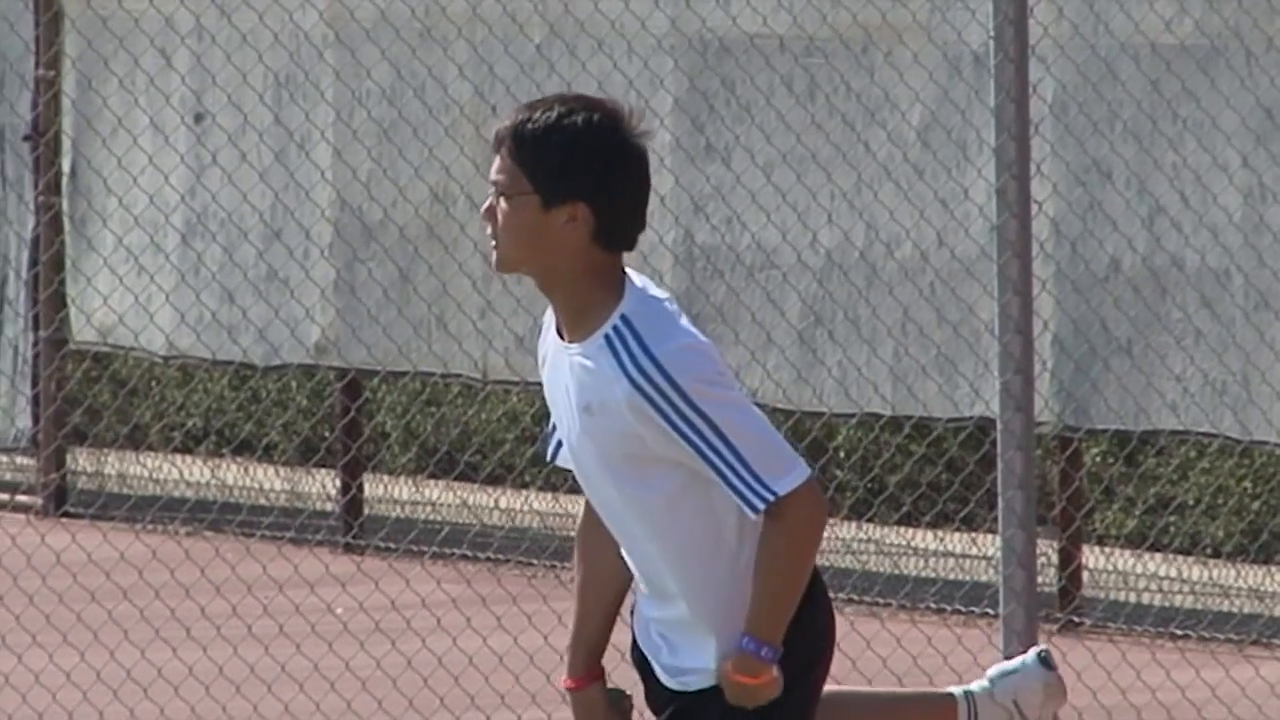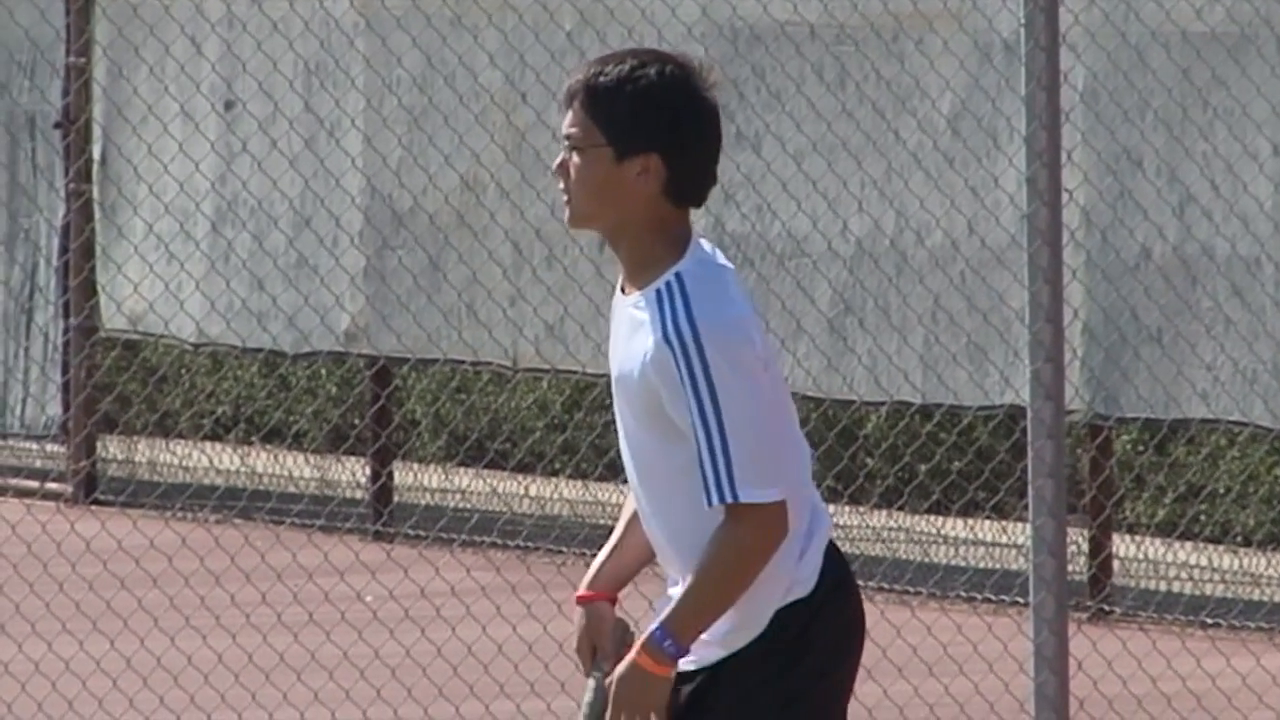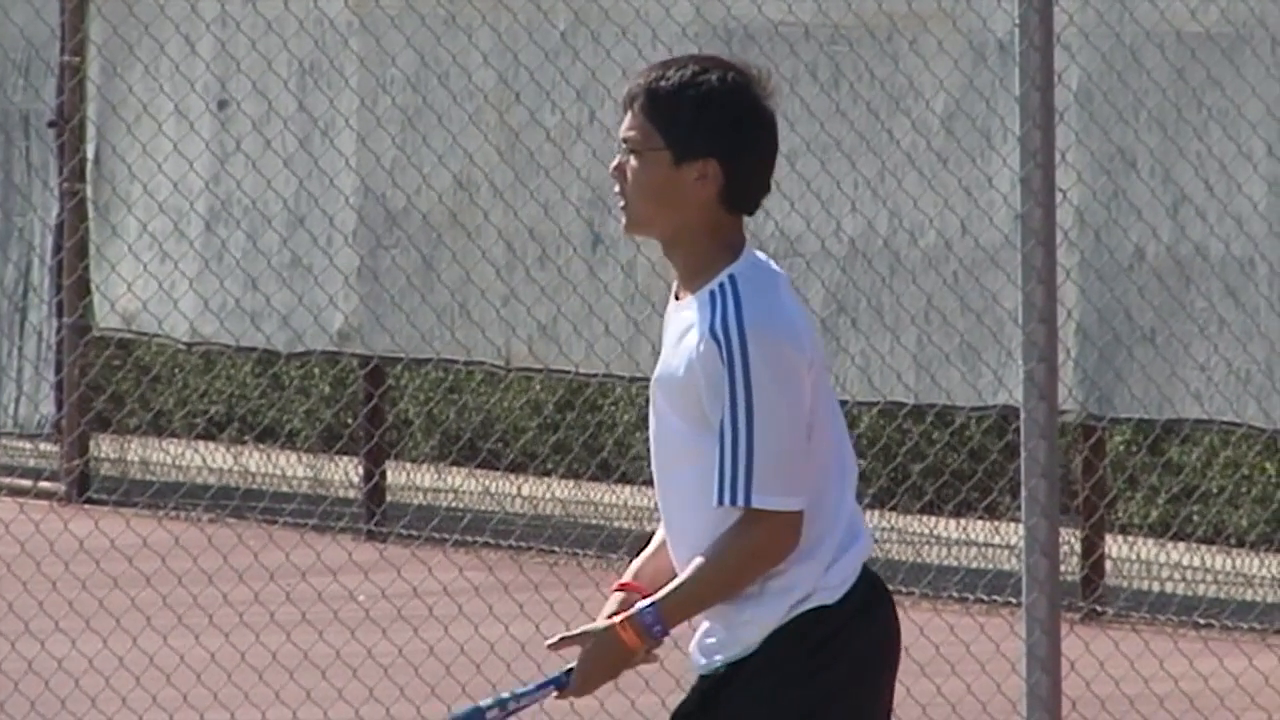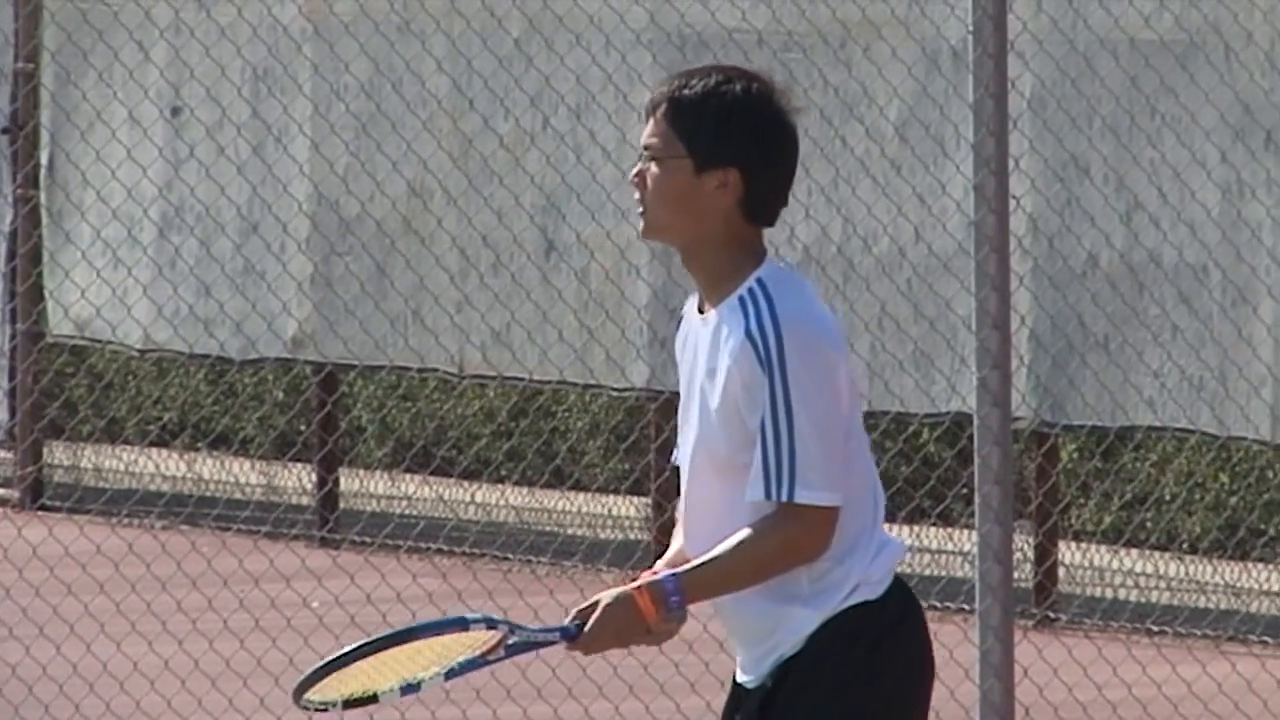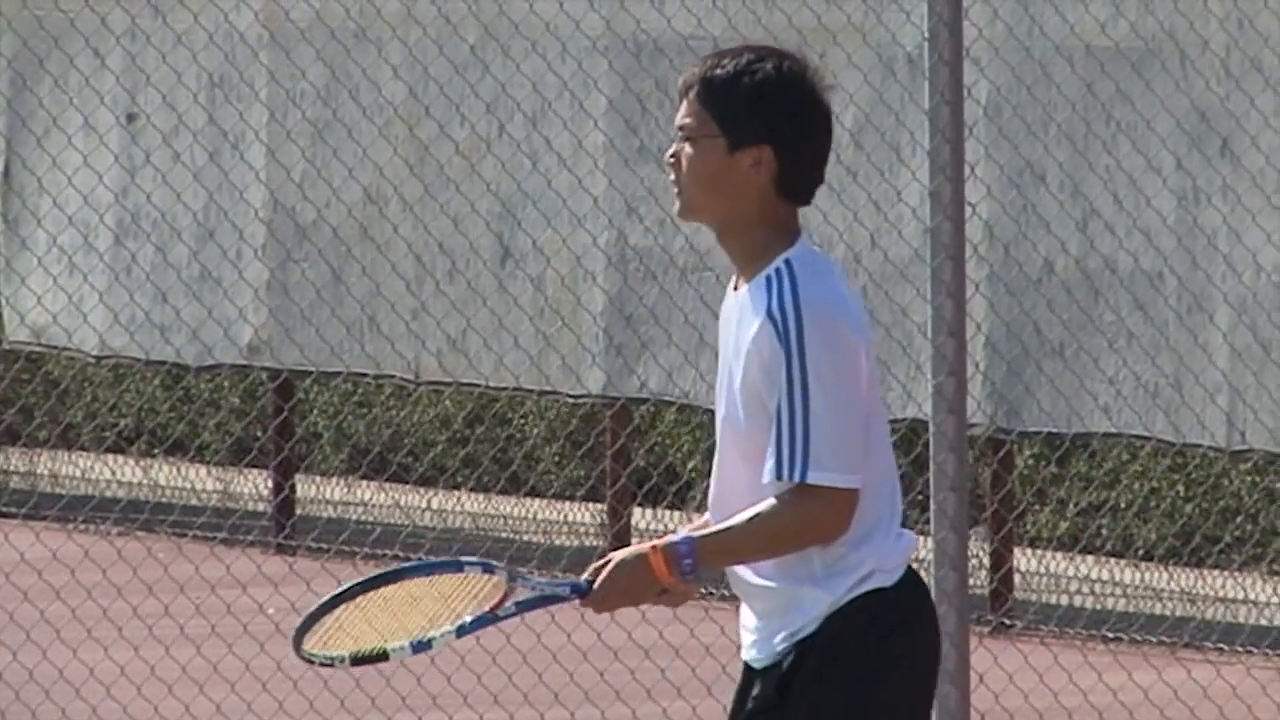
dt=0.7s
person 1, frame 1
left shoulder: (652, 362)
right shoulder: (564, 334)
left elbow: (796, 505)
left wrist: (753, 657)
right wrist: (584, 669)
left hip: (743, 644)
person 1, frame 2
left shoulder: (694, 323)
right shoulder: (642, 293)
left elbow: (759, 518)
left wrist: (657, 654)
right wrist: (600, 587)
left hip: (775, 635)
right hip: (727, 624)
person 1, frame 3
left shoulder: (741, 325)
right shoulder: (699, 304)
left elbow: (769, 526)
left wrist: (640, 626)
right wrist: (638, 586)
left hip: (805, 645)
right hip: (804, 638)
person 1, frame 4
left shoulder: (778, 330)
right shoulder: (703, 319)
left elbow: (803, 525)
left wrist: (658, 597)
right wrist: (663, 579)
left hip: (847, 653)
right hip: (782, 653)
person 1, frame 5
left shoulder: (801, 311)
right shoulder: (751, 297)
left elbow: (820, 507)
left wrist: (670, 559)
right wrist: (685, 550)
left hip: (853, 641)
right hip: (795, 634)
